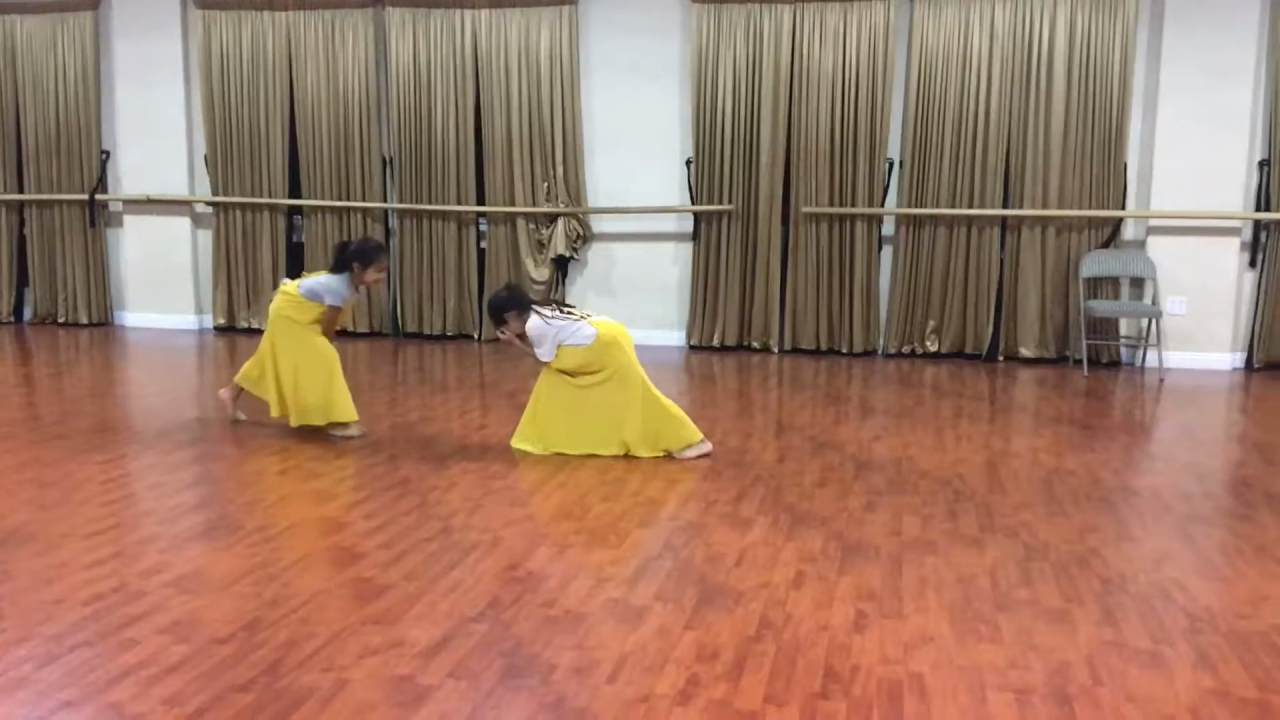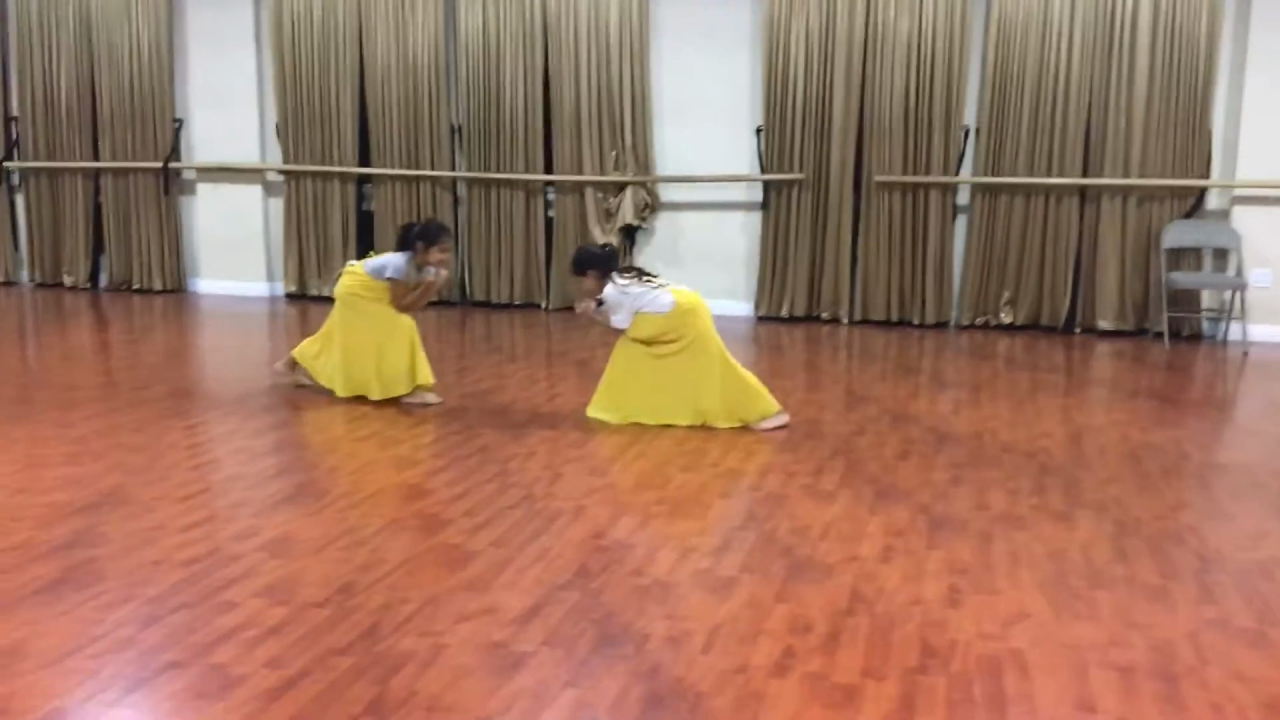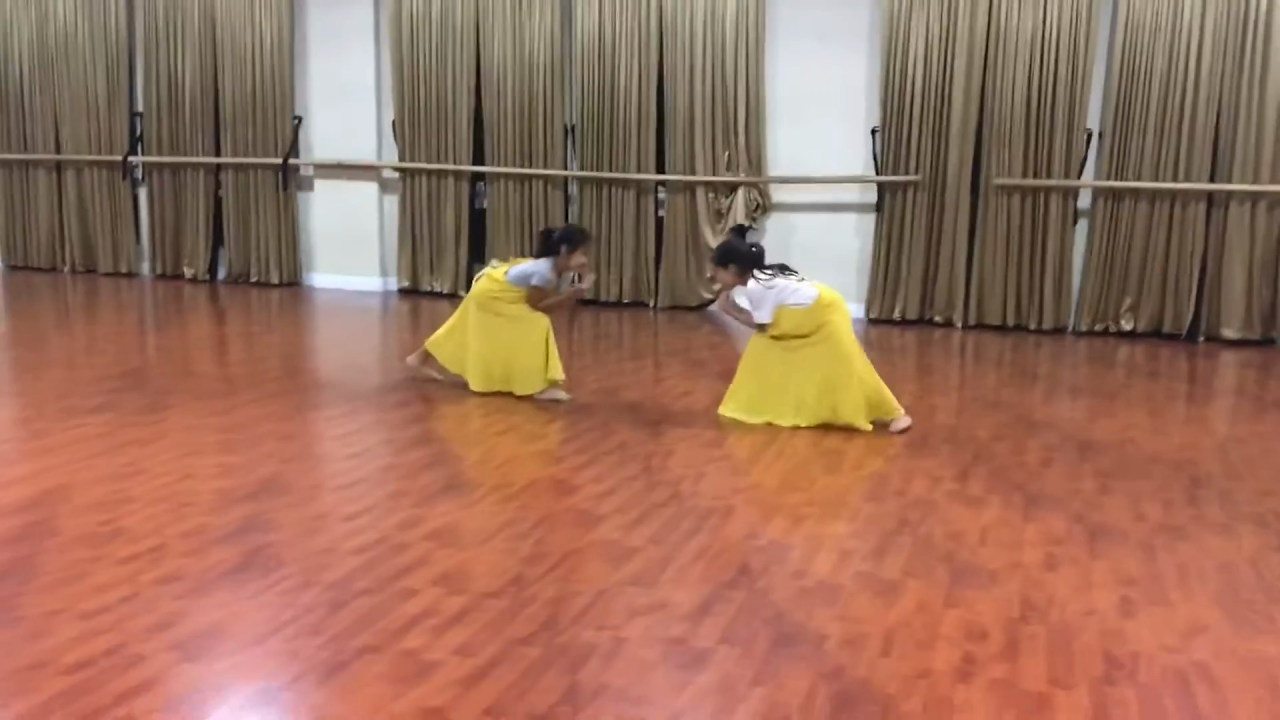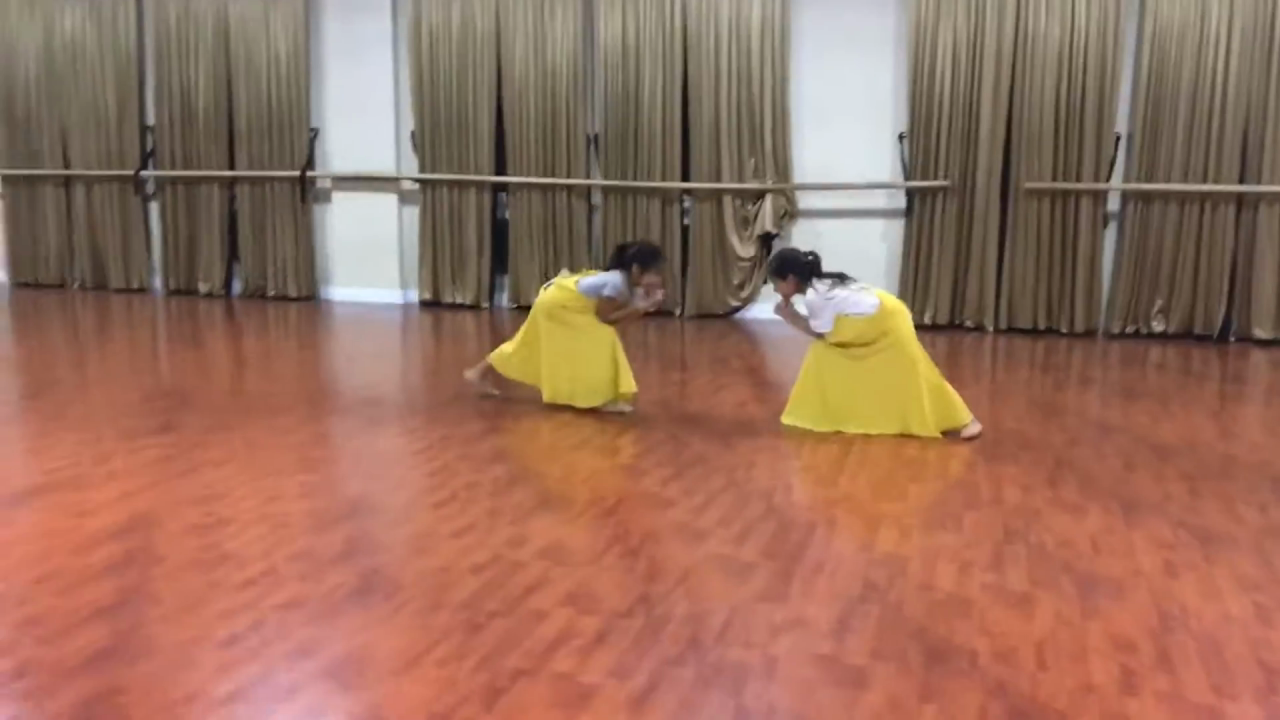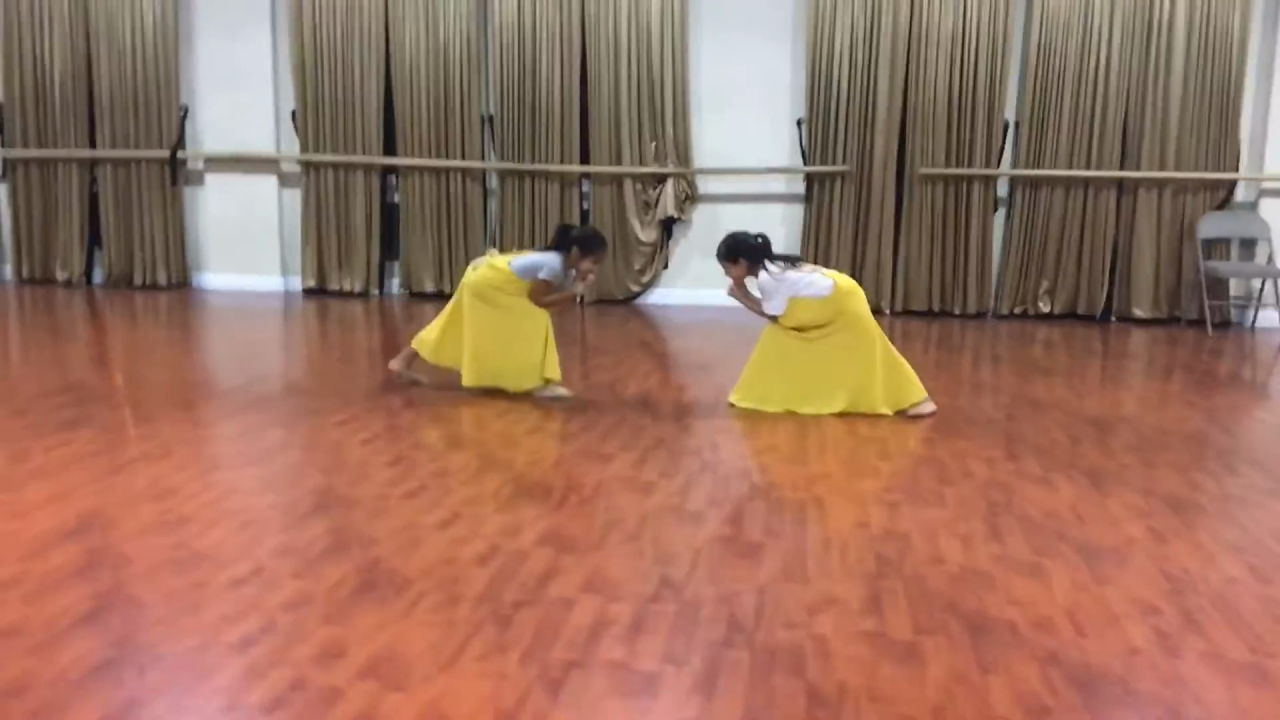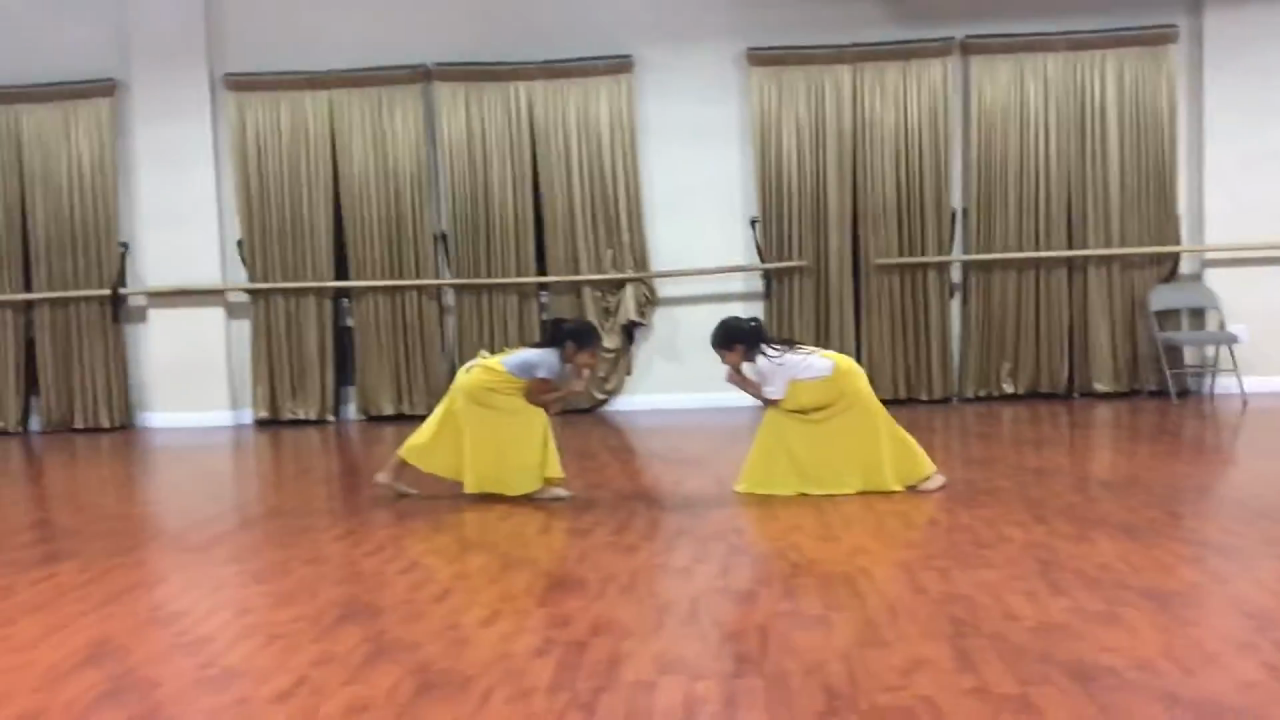
dt=0.7s
person 1, frame 1
left shoulder: (534, 325)
right shoulder: (540, 313)
left elbow: (547, 359)
right elbow: (550, 350)
left wrist: (516, 343)
right wrist: (520, 341)
left hip: (606, 345)
right hip: (600, 342)
left knee: (637, 396)
right knee: (553, 380)
left ankle: (691, 442)
right ankle: (553, 437)
person 1, frame 2
left shoulder: (612, 290)
right shoulder: (620, 279)
left elbow: (622, 327)
right elbow: (627, 311)
left wrist: (592, 312)
right wrist: (598, 305)
left hip: (684, 315)
right hip: (677, 314)
left knee: (715, 366)
right knee: (629, 348)
left ankle: (767, 413)
right ankle: (626, 405)
person 1, frame 3
left shoulder: (755, 286)
right shoulder: (759, 277)
left elbow: (761, 325)
right elbow: (766, 321)
left wrist: (730, 309)
right wrist: (732, 306)
left hip: (825, 312)
right hip: (808, 317)
left knee: (846, 364)
right knee: (764, 346)
left ankle: (893, 415)
person 1, frame 4
left shoulder: (814, 296)
right shoulder: (818, 286)
left elbow: (821, 334)
right elbow: (822, 326)
left wrist: (790, 316)
right wrist: (792, 314)
left hip: (888, 320)
right hip: (871, 323)
left knee: (914, 372)
right knee: (823, 353)
left ankle: (963, 422)
person 1, frame 5
left shoulder: (767, 278)
right shoulder: (770, 268)
left elbow: (773, 316)
right elbow: (774, 307)
left wrist: (741, 297)
right wrist: (744, 294)
left hip: (841, 299)
right hip: (826, 303)
left knee: (871, 350)
right knee: (778, 336)
left ankle: (916, 400)
person 1, frame 6
left shoulder: (765, 363)
right shoulder: (764, 353)
left elbow: (773, 400)
right elbow: (770, 392)
left wrist: (740, 381)
right wrist: (742, 378)
left hip: (842, 379)
right hip: (824, 384)
left knee: (874, 429)
right knee: (778, 419)
left ankle: (925, 474)
right ankle: (779, 475)
person 2, frame 1
left shoulder: (352, 281)
right shoulder: (340, 288)
right elbow: (327, 329)
right wrist: (328, 343)
left hip: (295, 313)
right hip: (289, 314)
left knee: (275, 360)
right knee: (323, 360)
left ankle: (232, 392)
right ankle: (333, 421)
person 2, frame 2
left shoulder: (426, 268)
right shoulder: (399, 264)
left elbow: (415, 304)
right elbow: (401, 305)
left wrist: (437, 285)
right wrist: (427, 286)
left hip: (369, 294)
right hip: (355, 292)
left knee: (339, 336)
right knee: (400, 327)
left ankle: (291, 365)
right ankle: (409, 389)
person 2, frame 3
left shoulder: (564, 272)
right shoulder: (544, 272)
left elbow: (557, 303)
right elbow: (536, 306)
left wrist: (578, 291)
right wrist: (569, 294)
left hip: (490, 292)
right hip: (490, 293)
left knee: (464, 332)
right knee: (537, 325)
left ankle: (420, 358)
right ankle: (540, 386)
person 2, frame 4
left shoulder: (633, 287)
right shoulder: (616, 283)
left elbow: (620, 315)
right elbow: (605, 318)
left wrist: (645, 306)
right wrist: (638, 308)
left hip: (556, 302)
right hip: (557, 303)
left knee: (528, 347)
right knee: (601, 339)
left ankle: (480, 372)
right ankle: (605, 398)
person 2, frame 5
left shoulder: (565, 269)
right shoulder: (553, 265)
left elbow: (552, 296)
right elbow: (537, 300)
left wrist: (576, 289)
right wrist: (573, 293)
left hip: (483, 280)
right hip: (488, 283)
left knee: (451, 329)
right knee: (534, 323)
left ankle: (403, 361)
right ankle: (538, 383)
person 2, frame 6
left shoulder: (559, 362)
right shoulder: (550, 362)
left elbow: (547, 399)
right elbow: (533, 400)
left wrist: (572, 386)
right wrist: (569, 391)
left hip: (475, 381)
right hip: (480, 386)
left knee: (441, 433)
right knee: (532, 421)
left ankle: (391, 472)
right ankle: (538, 485)
